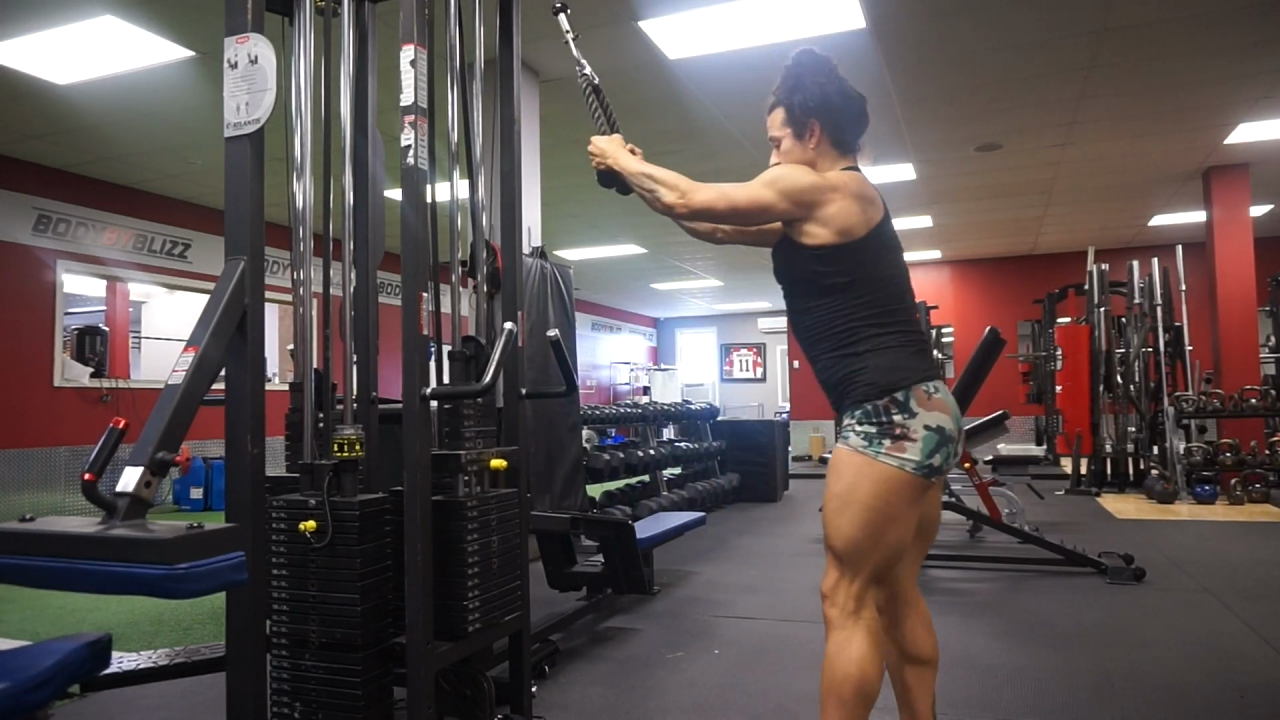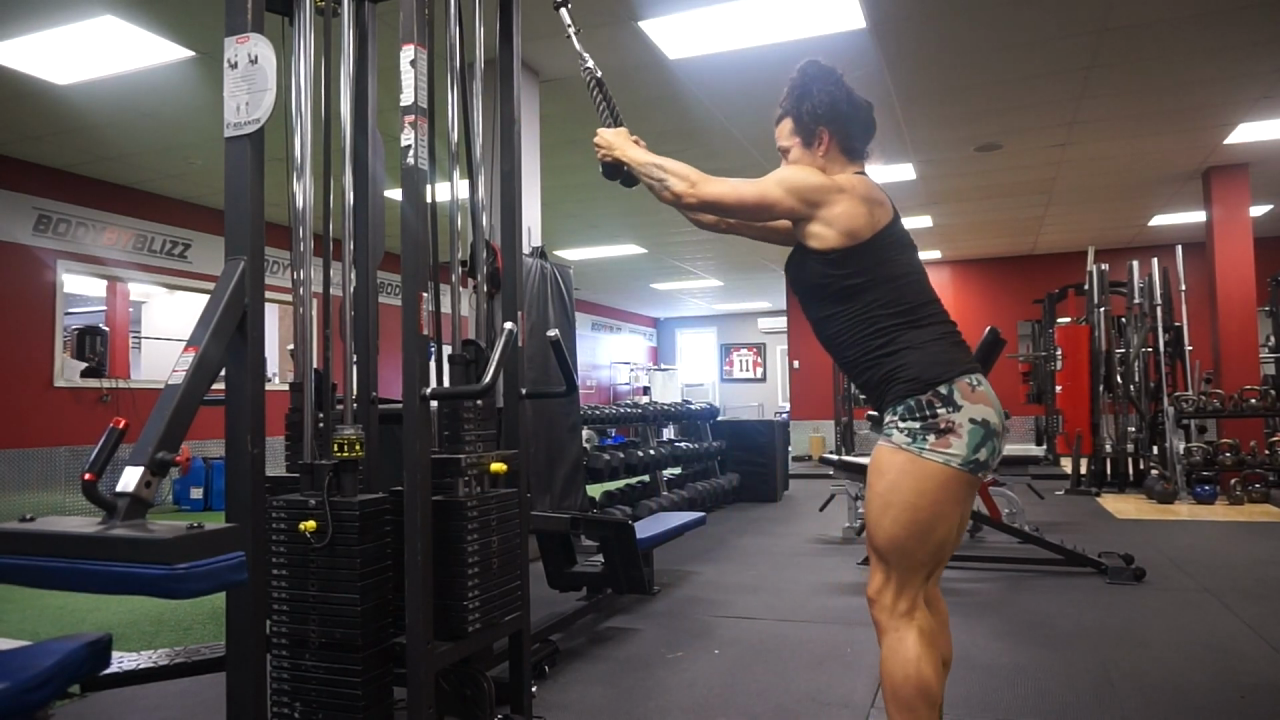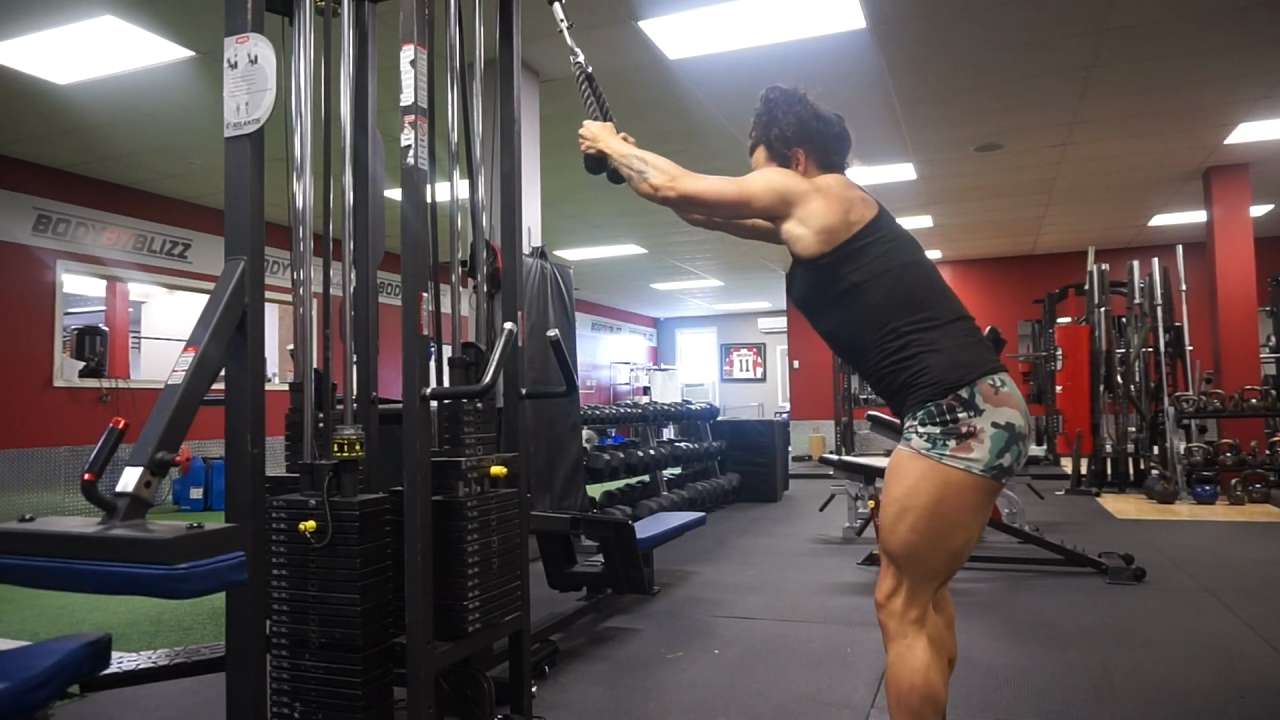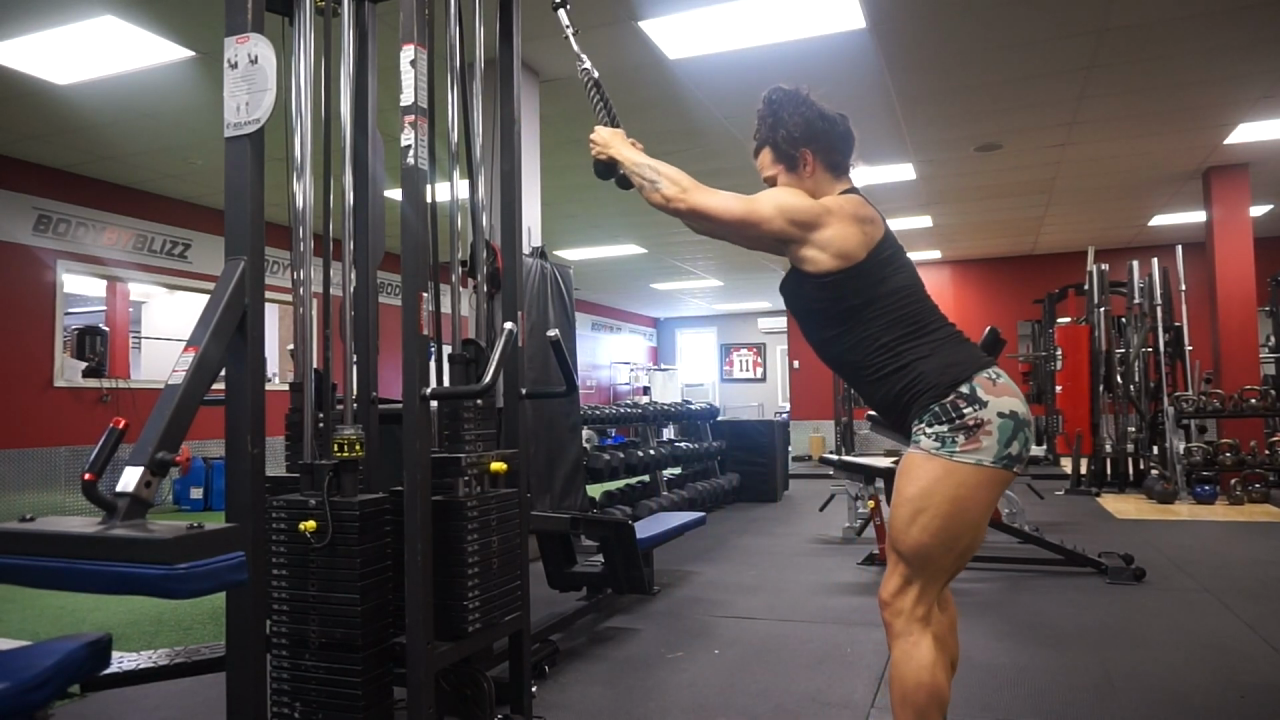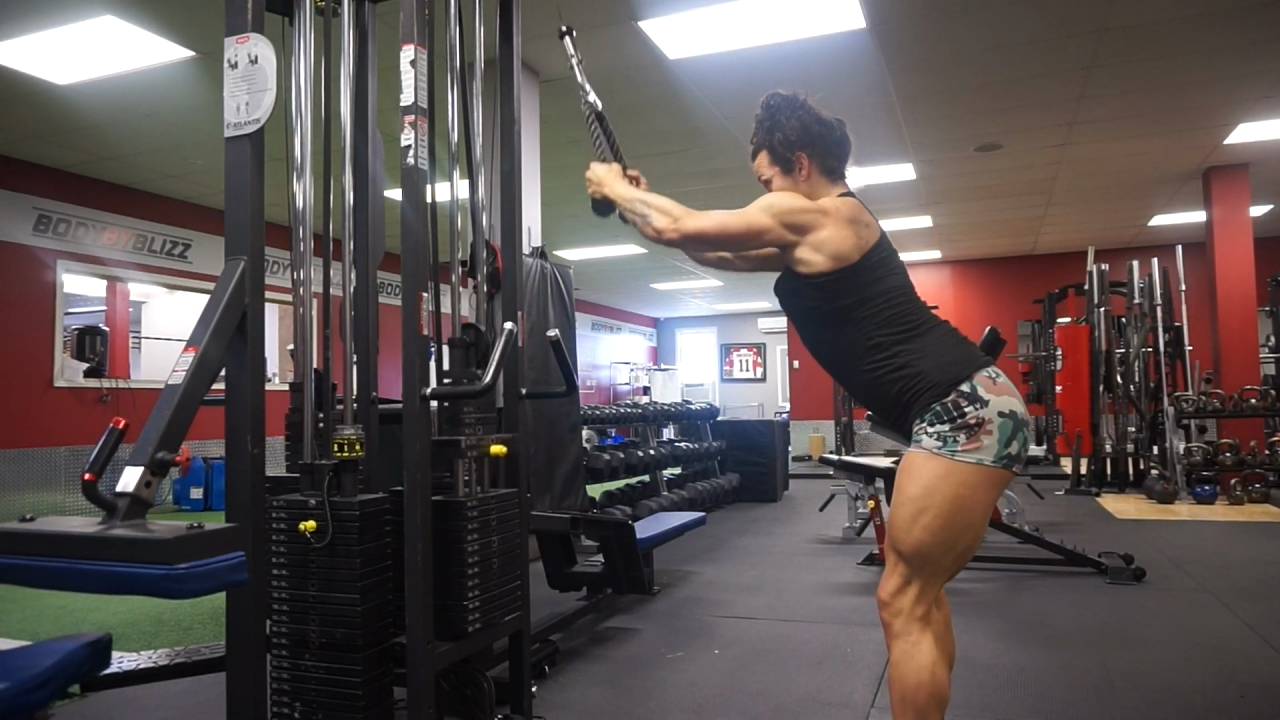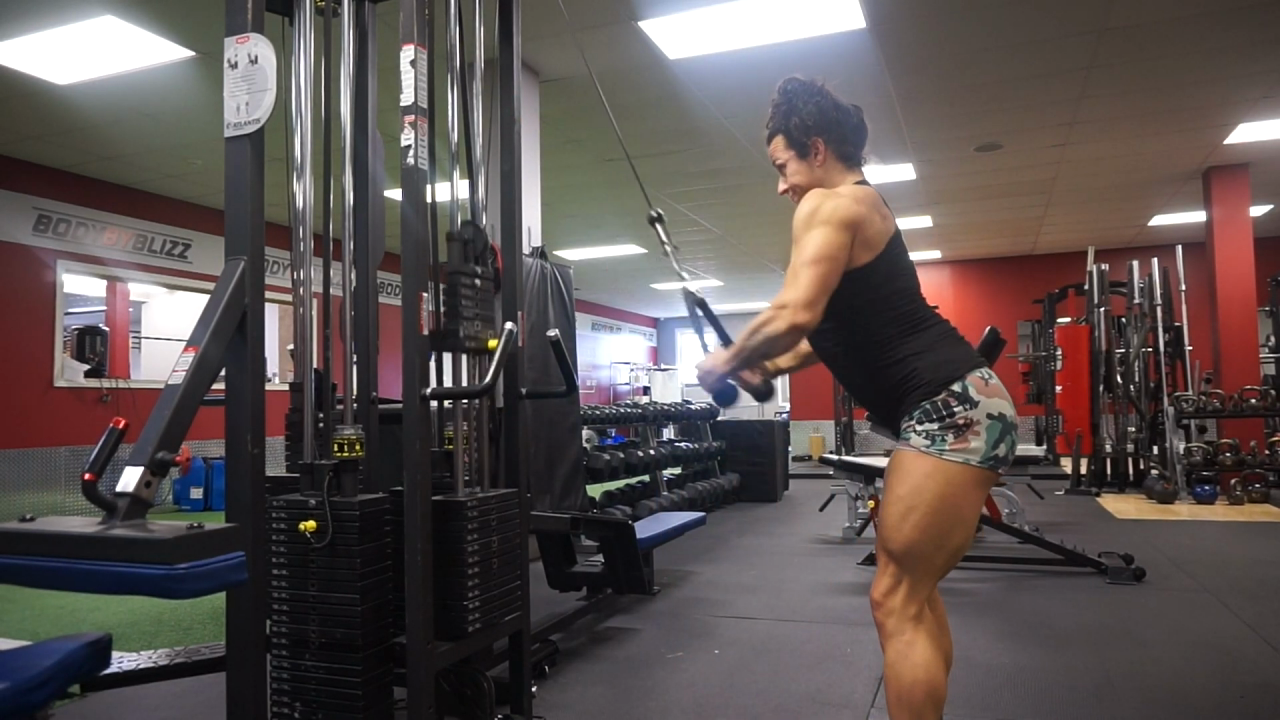
dt=0.5s
person 1, frame 1
left shoulder: (821, 190)
right shoulder: (830, 207)
left elbow: (691, 203)
right elbow: (717, 227)
left wrist: (619, 160)
right wrist: (641, 174)
left hip: (891, 414)
right hip: (908, 412)
left knee: (846, 600)
right knee: (893, 593)
person 1, frame 2
left shoulder: (829, 192)
right shoulder: (830, 212)
left elbow: (698, 193)
right elbow: (724, 216)
left wrist: (628, 151)
right wrist: (646, 167)
left hip: (934, 411)
right hip: (951, 408)
left knee: (893, 601)
right knee: (914, 595)
person 1, frame 3
left shoulder: (816, 195)
right shoulder: (826, 215)
left elbow: (678, 186)
right elbow: (711, 213)
left wrist: (608, 144)
right wrist: (631, 161)
left hip: (955, 410)
right hip: (977, 405)
left knee: (901, 605)
right knee: (923, 597)
person 1, frame 4
left shoulder: (822, 216)
right shoulder: (833, 225)
left elbow: (688, 200)
right elbow: (716, 218)
left wrist: (621, 151)
right wrist: (639, 167)
left hip: (962, 413)
right hip: (973, 408)
left knee: (905, 602)
right knee: (925, 595)
person 1, frame 5
left shoulder: (812, 216)
right shoulder: (826, 231)
left elbow: (681, 227)
right elbow: (716, 251)
left wrist: (614, 187)
right wrist: (640, 198)
left hip: (960, 410)
right hip: (968, 407)
left knee: (903, 602)
right knee: (920, 596)
person 1, frame 6
left shoulder: (830, 204)
right shoulder: (856, 208)
left elbow: (794, 316)
right elbow: (846, 330)
left wrist: (730, 362)
right wrist: (765, 364)
left hip: (949, 410)
right hip: (950, 407)
left knee: (896, 602)
right knee: (911, 595)
